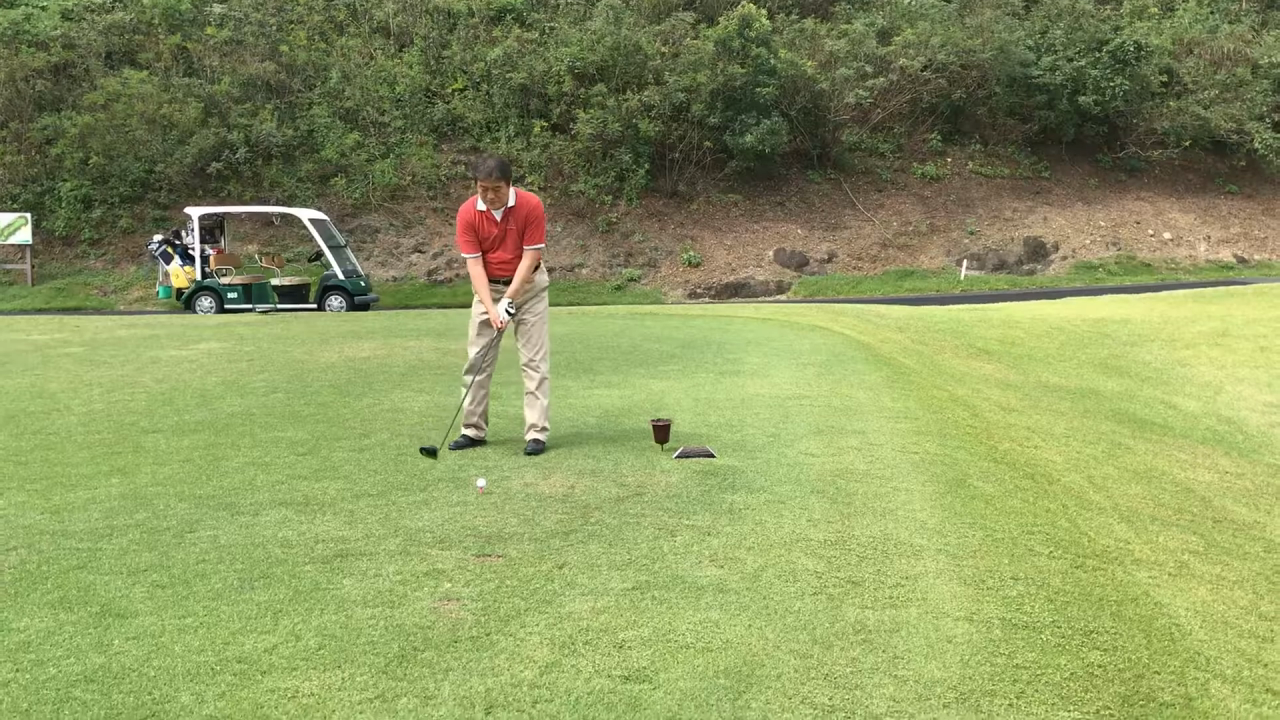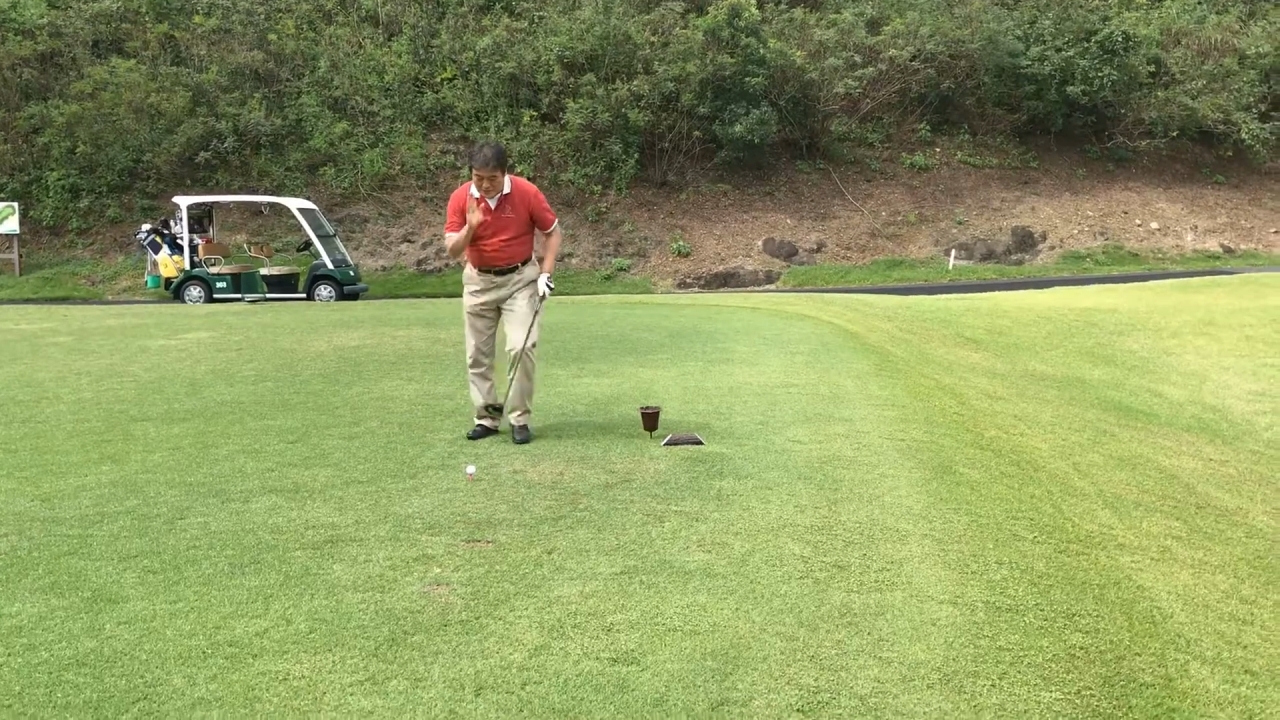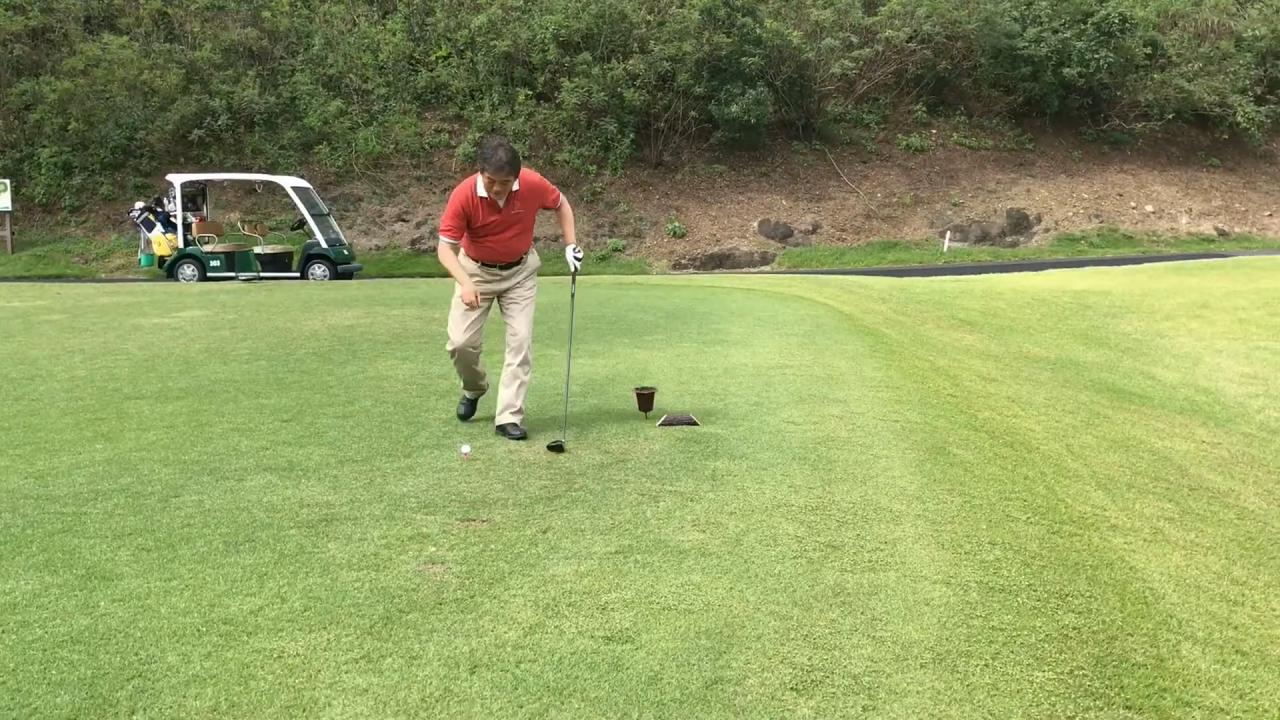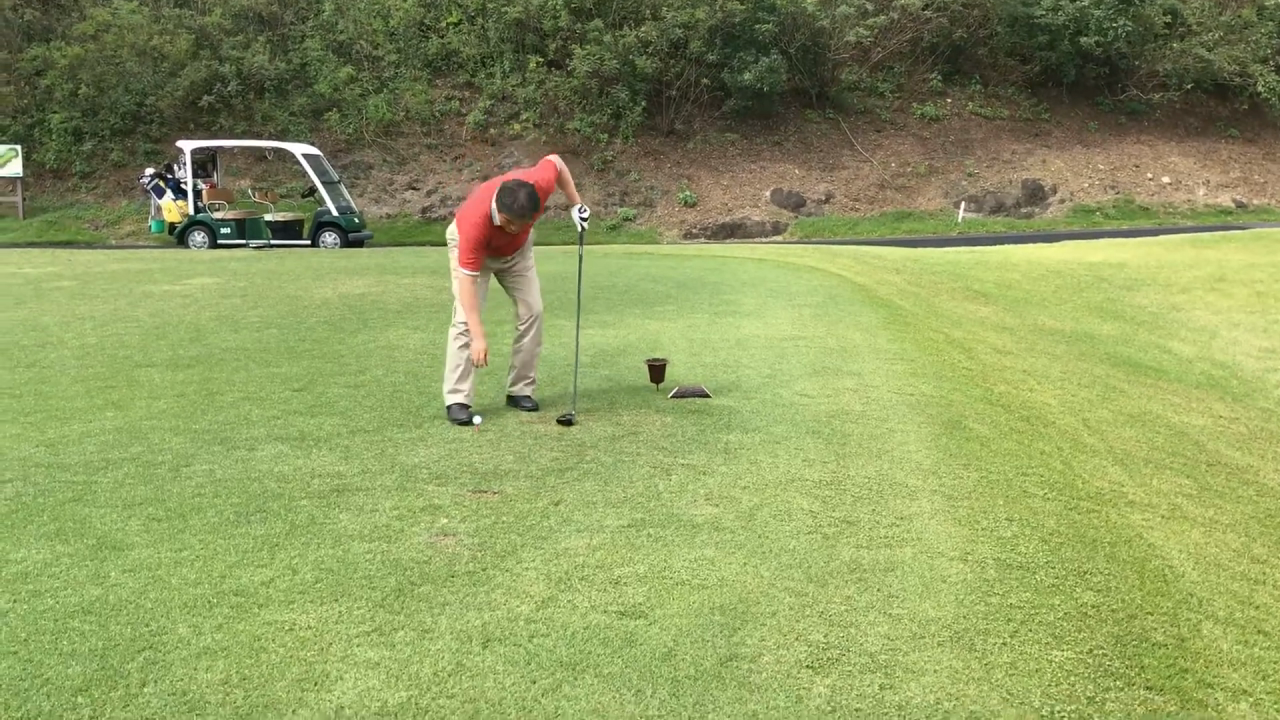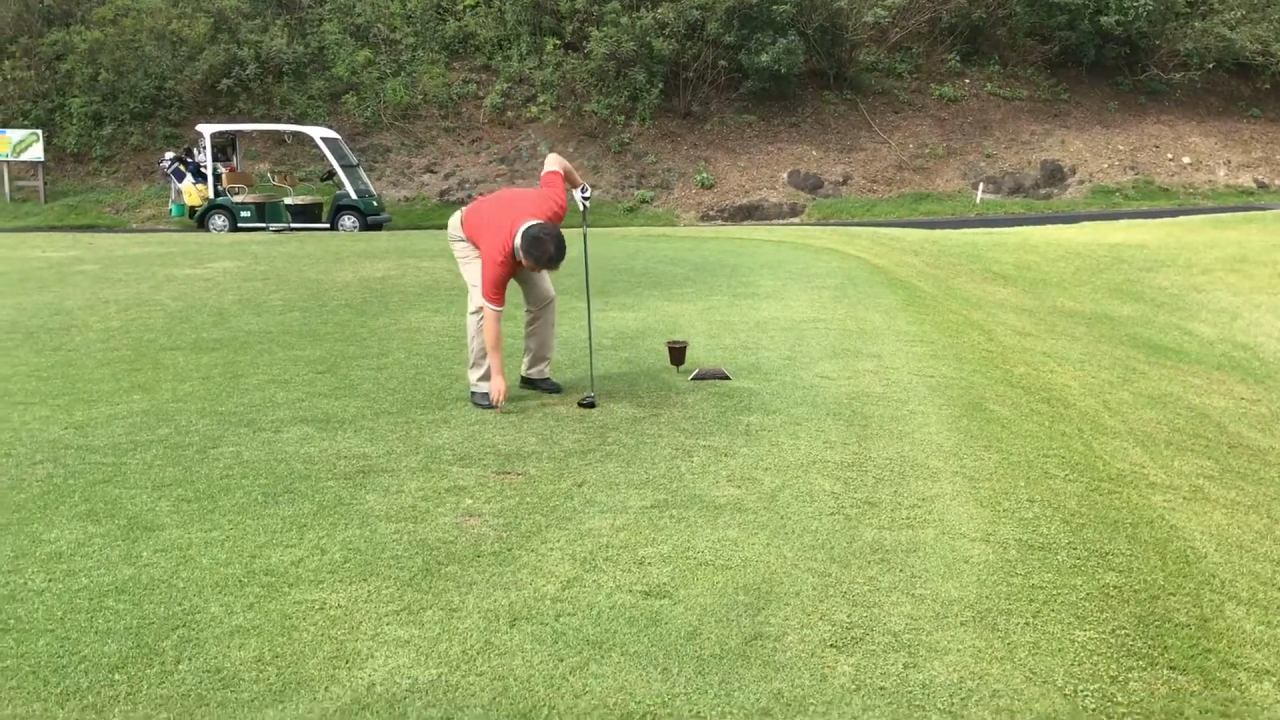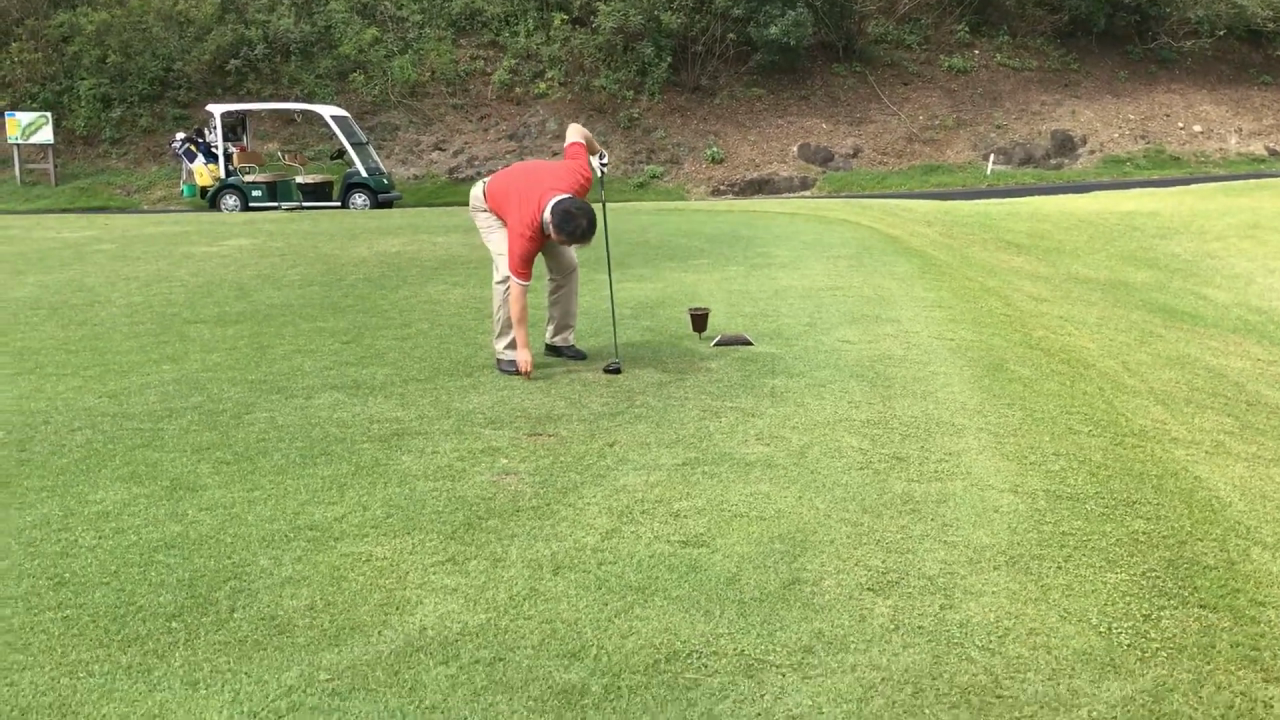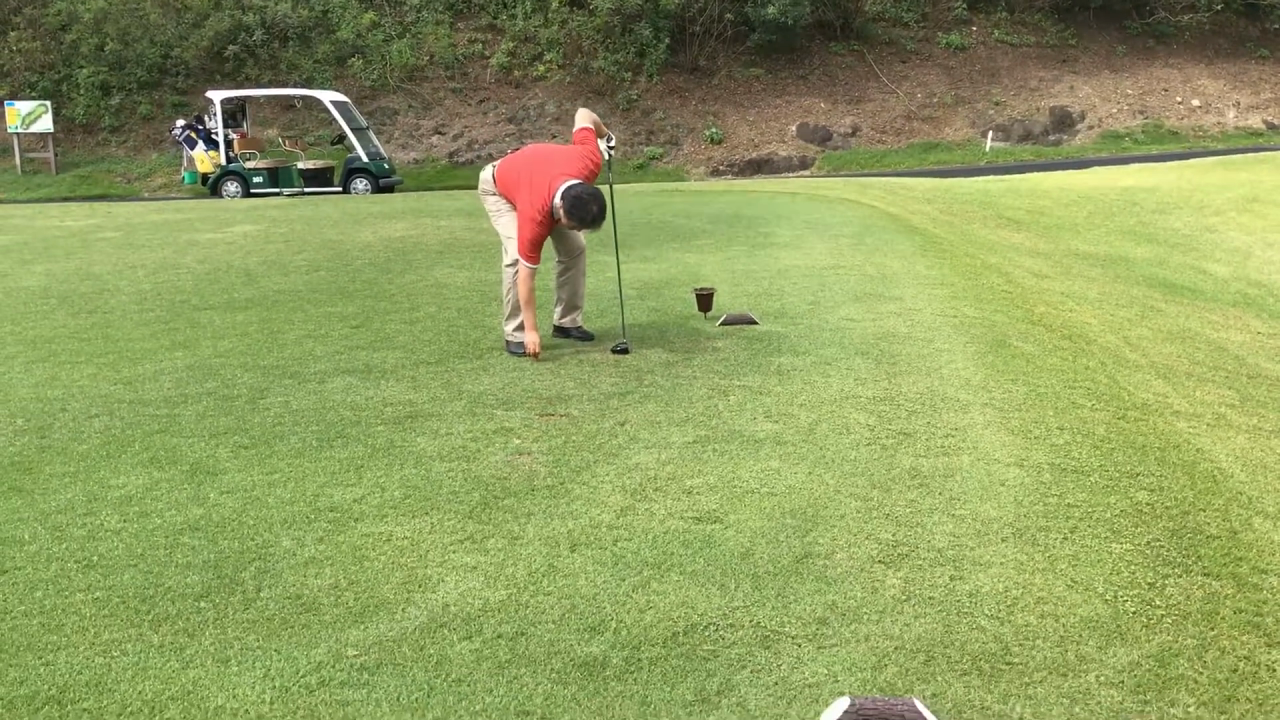
dt=0.4s
person 1, frame 1
left shoulder: (531, 205)
right shoulder: (467, 213)
left elbow: (530, 258)
right elbow: (475, 264)
left wrist: (509, 299)
right wrist: (490, 307)
left hip: (528, 288)
right hip: (487, 287)
left knee: (534, 361)
right knee: (477, 360)
left ankle: (537, 432)
right ankle: (473, 429)
person 1, frame 2
left shoulder: (527, 193)
right shoulder: (460, 199)
left elbow: (553, 232)
right elbow: (452, 249)
left wrist: (545, 273)
right wrist: (469, 228)
left hip: (521, 278)
right hip: (479, 281)
left knee: (521, 345)
right knee: (478, 355)
left ankle: (519, 417)
right ankle: (486, 418)
person 1, frame 3
left shoulder: (534, 184)
right shoulder: (463, 194)
left elbow: (561, 205)
right elbow: (445, 248)
left wrist: (571, 244)
right wrist: (464, 283)
left hip: (520, 271)
right hip: (477, 271)
left knee: (519, 341)
right knee: (461, 342)
left ankle: (509, 417)
right ankle: (473, 387)
person 1, frame 4
left shoulder: (539, 183)
right shoulder: (476, 216)
left elbow: (555, 162)
right elbow: (466, 279)
left wrist: (576, 203)
right wrist: (478, 335)
left hip: (515, 250)
right hip: (474, 251)
left knee: (531, 311)
right knee: (464, 318)
left ankle: (520, 389)
right ankle: (457, 398)
person 1, frame 5
left shoulder: (555, 206)
right shoulder: (498, 257)
left elbow: (554, 160)
right elbow: (491, 318)
left wrist: (579, 185)
right wrist: (498, 376)
left hip: (513, 226)
right hip: (467, 234)
left knee: (544, 297)
right knee: (480, 303)
left ankle: (535, 373)
right ankle: (481, 384)
person 1, frame 6
left shoulder: (581, 178)
right shoulder: (526, 231)
left elbow: (575, 130)
right elbow: (518, 291)
left wrist: (598, 153)
right wrist: (523, 349)
left hip: (532, 192)
right hip: (489, 204)
left knee: (566, 266)
right knee: (507, 273)
left ankle: (559, 341)
right ankle: (507, 352)
person 1, frame 7
left shoulder: (590, 163)
right shoulder: (536, 215)
left elbow: (583, 115)
right elbow: (526, 274)
left wrist: (605, 136)
right wrist: (531, 330)
left hip: (540, 175)
right hip: (498, 187)
left knee: (574, 248)
right knee: (517, 256)
left ankle: (567, 322)
right ankle: (516, 334)
